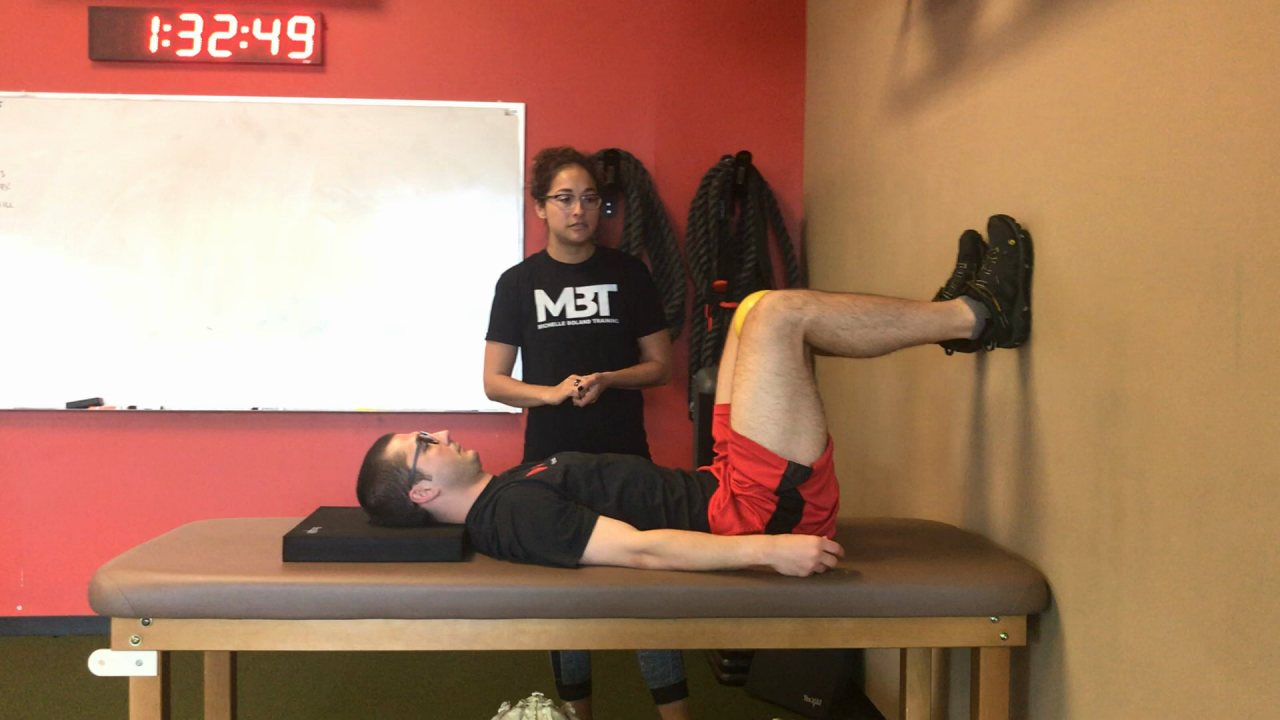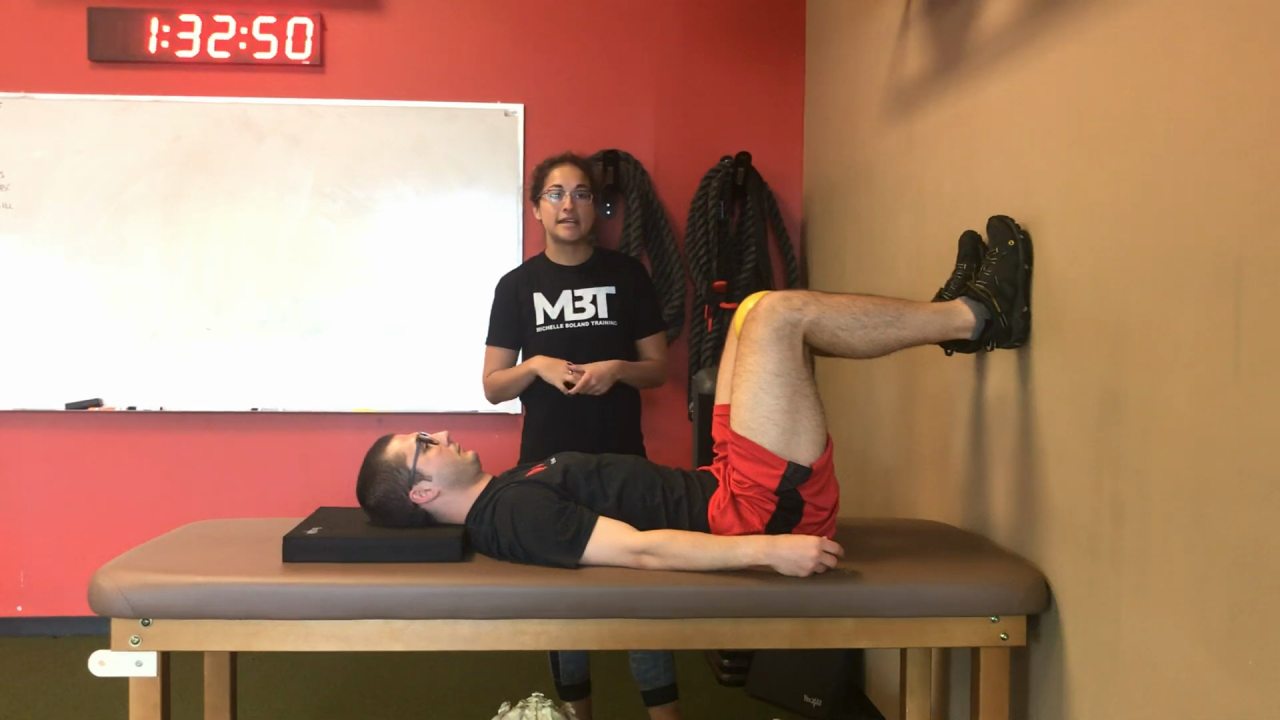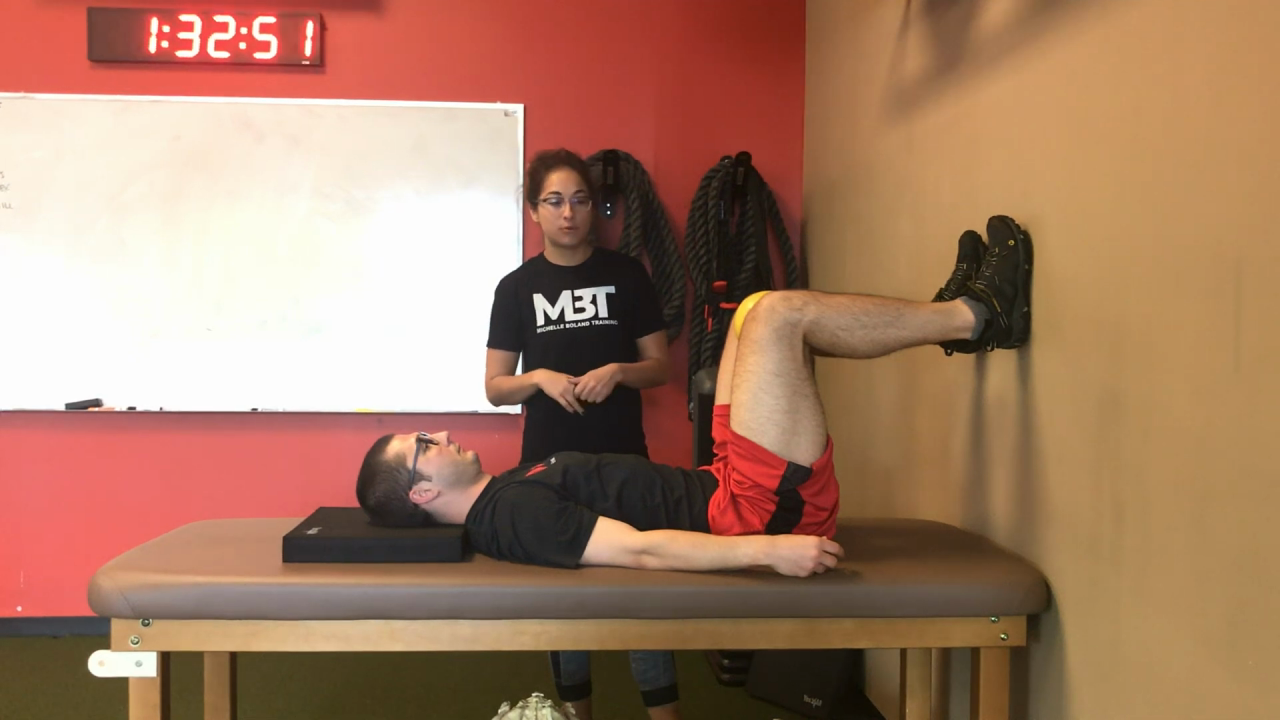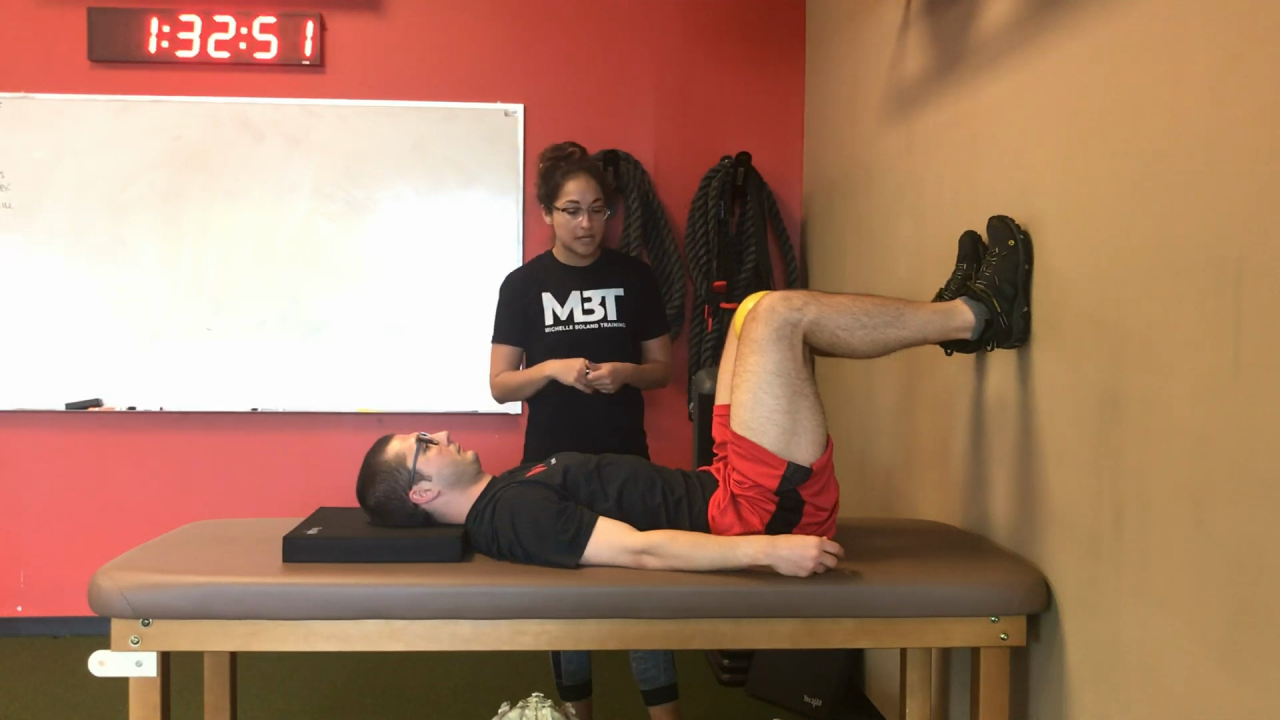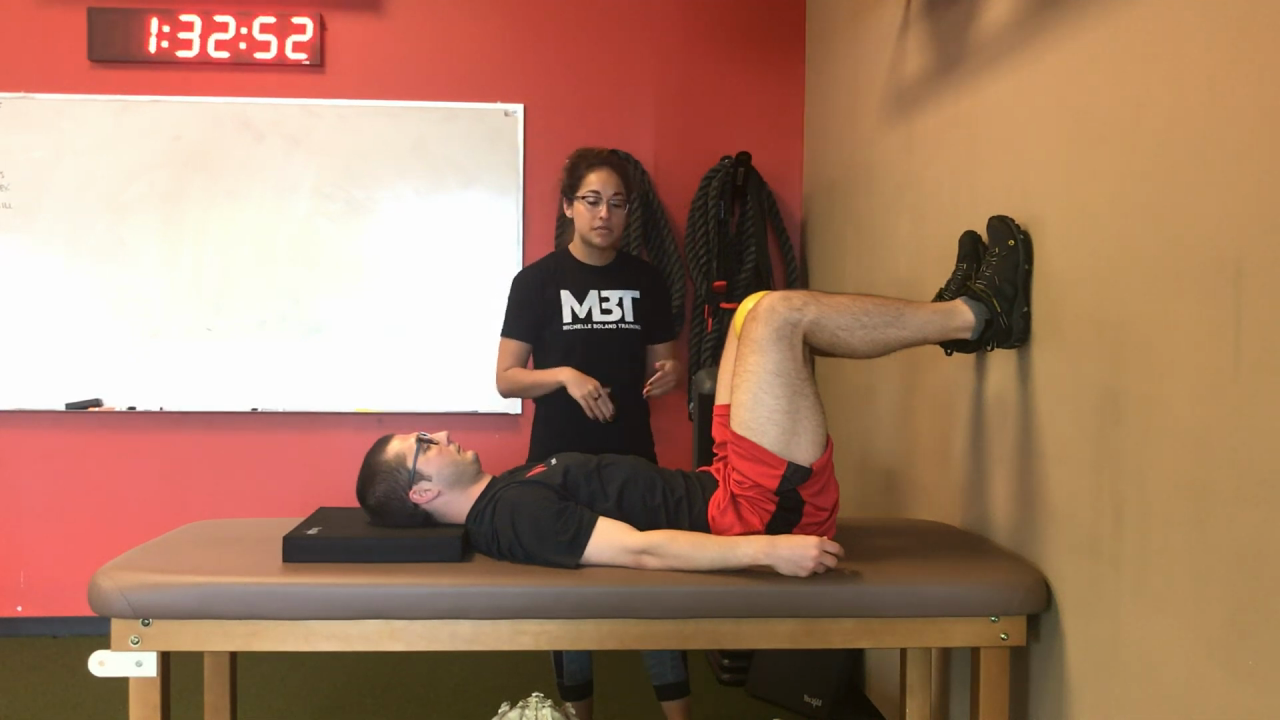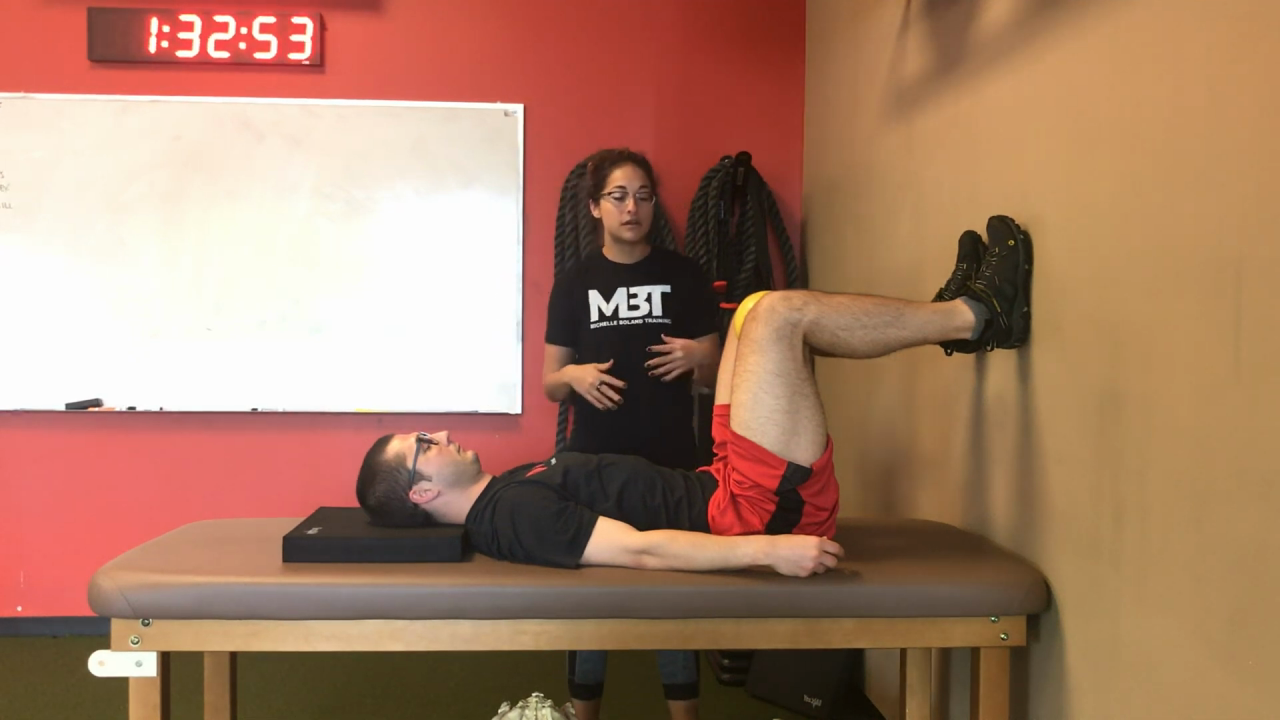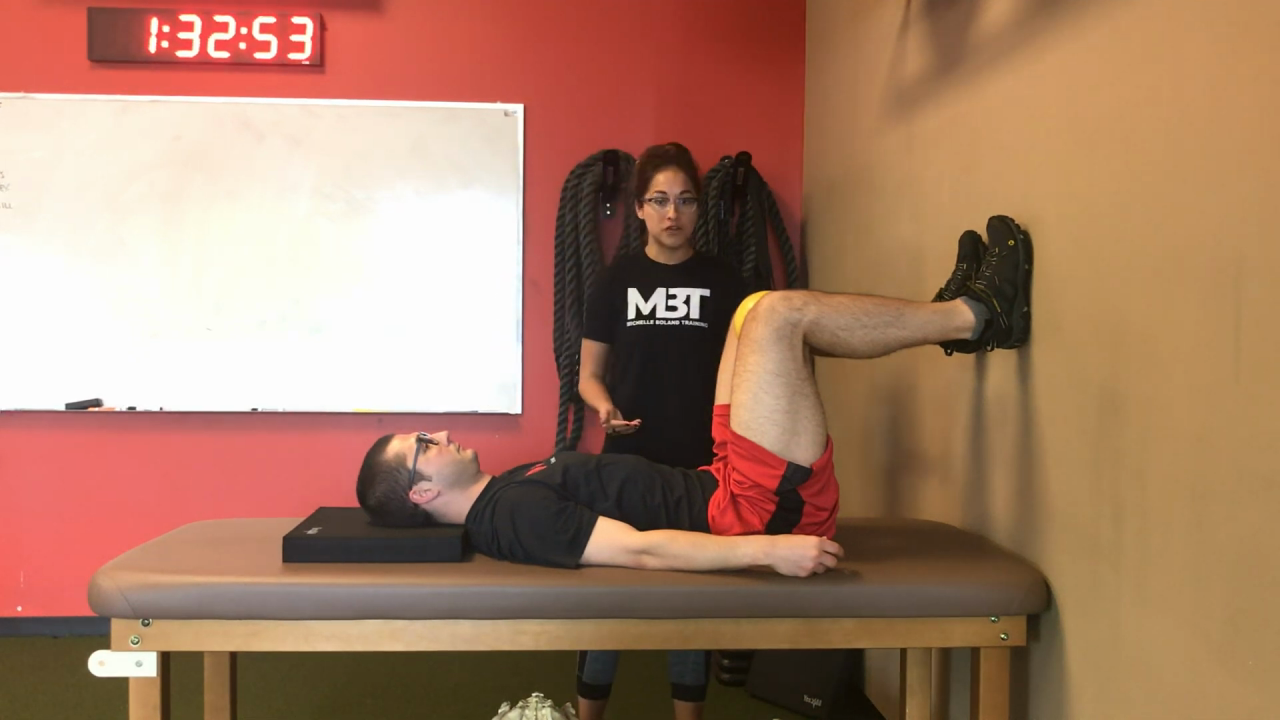
dt=0.7s
person 1, frame 1
left shoulder: (512, 500)
right shoulder: (512, 509)
right elbow: (638, 548)
right wrist: (777, 551)
left hip: (725, 496)
right hip: (754, 520)
left knee: (759, 317)
right knee: (775, 313)
left ankle: (960, 313)
right ankle: (976, 315)
person 1, frame 2
left shoulder: (507, 493)
right shoulder: (513, 514)
right elbow: (638, 550)
right wrist: (768, 550)
left hip: (720, 487)
right hip: (751, 510)
left knee: (761, 311)
right knee: (778, 313)
left ankle: (957, 314)
right ankle: (976, 315)
person 1, frame 3
left shoulder: (501, 494)
right shoulder: (515, 520)
right elbow: (636, 551)
right wrist: (773, 547)
left hip: (719, 493)
right hip: (746, 515)
left knee: (762, 312)
right knee: (777, 312)
left ankle: (953, 315)
right ankle: (974, 314)
person 1, frame 4
left shoulder: (506, 491)
right shoulder: (511, 515)
right elbow: (640, 550)
right wrist: (769, 548)
left hip: (720, 487)
right hip: (747, 511)
left knee: (764, 316)
right knee: (776, 314)
left ankle: (965, 315)
right ankle: (977, 316)
person 1, frame 5
left shoulder: (503, 493)
right shoulder: (509, 518)
right elbow: (639, 549)
right wrist: (772, 550)
left hip: (717, 492)
right hip: (747, 515)
left knee: (762, 313)
right knee: (778, 312)
left ankle: (955, 313)
right ankle: (974, 315)
person 1, frame 6
left shoulder: (506, 489)
right shoulder: (510, 516)
right elbow: (639, 551)
right wrist: (770, 548)
left hip: (722, 488)
right hip: (749, 510)
left knee: (763, 314)
right knee: (777, 314)
left ankle: (963, 314)
right ankle: (975, 314)
person 1, frame 7
left shoulder: (509, 489)
right shoulder: (513, 518)
right elbow: (639, 547)
right wrist: (768, 547)
left hip: (736, 485)
right hip: (751, 508)
left knee: (765, 310)
right knee: (778, 313)
left ankle: (959, 308)
right ankle: (974, 313)
person 2, frame 1
left shoulder: (629, 273)
right shoulder: (518, 283)
left elbow: (661, 366)
right elbow: (493, 381)
left wrist: (606, 380)
right wrist: (549, 392)
left hip: (624, 457)
right hip: (550, 460)
person 2, frame 2
left shoulder: (627, 274)
right shoulder: (517, 285)
left elbow: (658, 367)
right elbow: (493, 385)
left wrist: (617, 369)
right wrist: (536, 365)
left hip: (621, 457)
right hip: (547, 462)
person 2, frame 3
left shoulder: (627, 274)
right shoulder: (517, 288)
left elbow: (659, 366)
right elbow: (495, 386)
left wrist: (617, 372)
right wrist: (541, 378)
left hip: (622, 459)
right hip: (550, 464)
person 2, frame 4
left shoulder: (635, 276)
right shoulder: (523, 284)
left elbow: (662, 367)
right elbow: (500, 384)
left wrist: (625, 372)
right wrist: (550, 368)
left hip: (625, 460)
right hip: (552, 464)
person 2, frame 5
left shoulder: (647, 279)
right shoulder: (538, 281)
left elbow: (666, 366)
right elbow: (506, 379)
left wrist: (666, 377)
right wrist: (562, 377)
left hip: (632, 459)
right hip: (560, 463)
person 2, frame 6
left shoulder: (684, 274)
right shoulder: (574, 283)
left elbow: (713, 373)
right elbow: (549, 384)
left wrist: (696, 358)
right wrist: (574, 375)
left hip: (671, 460)
right hip: (595, 462)
person 2, frame 7
left shoulder: (724, 282)
right shoulder: (617, 279)
right elbow: (590, 374)
right wrist: (605, 407)
left hip: (700, 462)
right hip: (629, 461)
